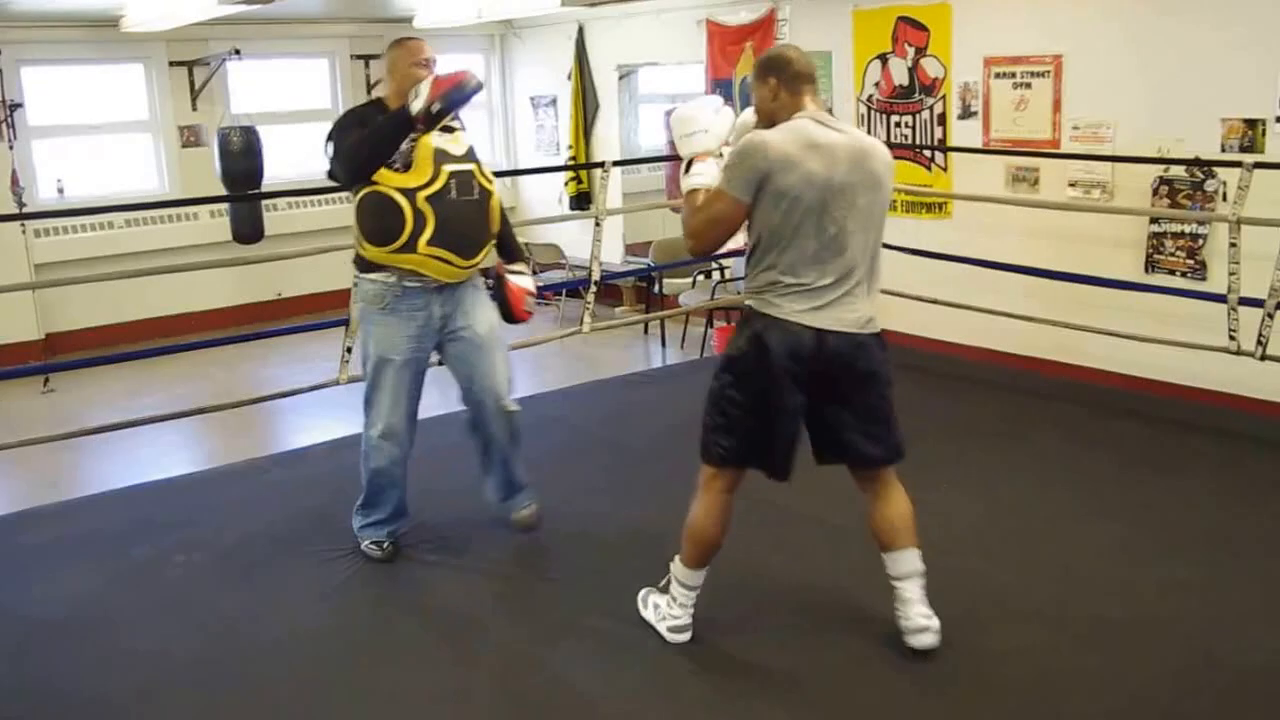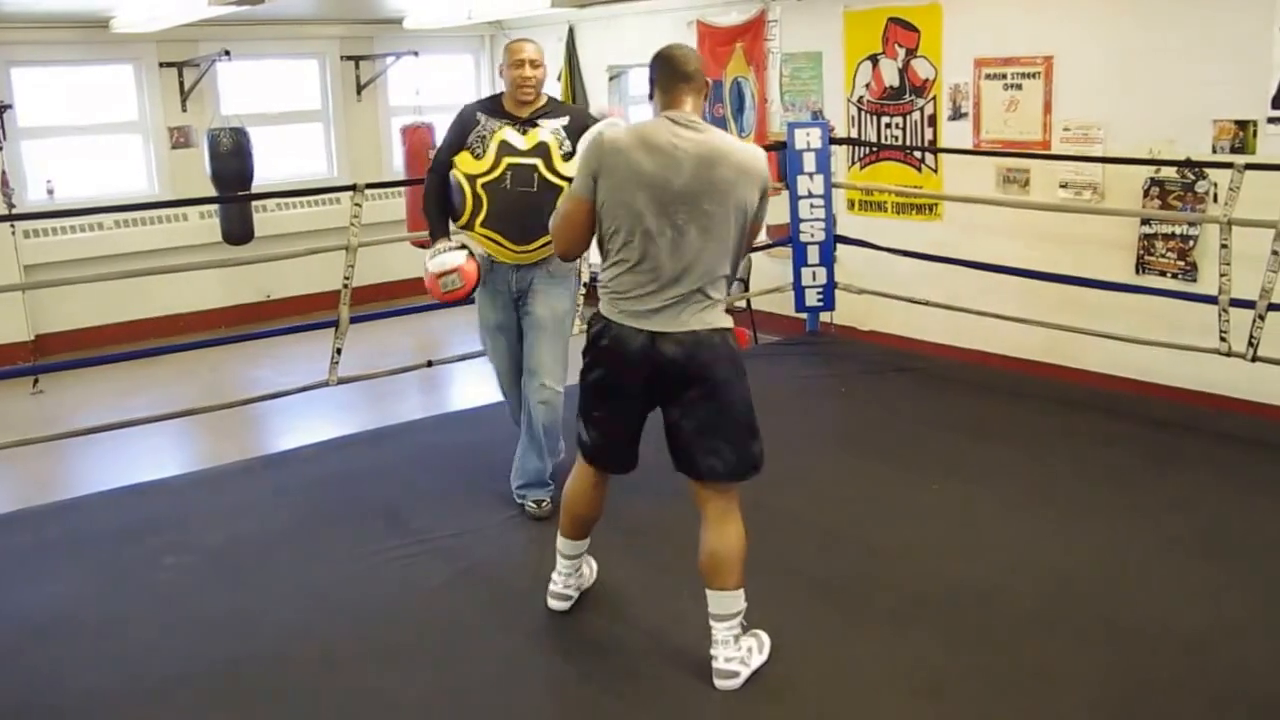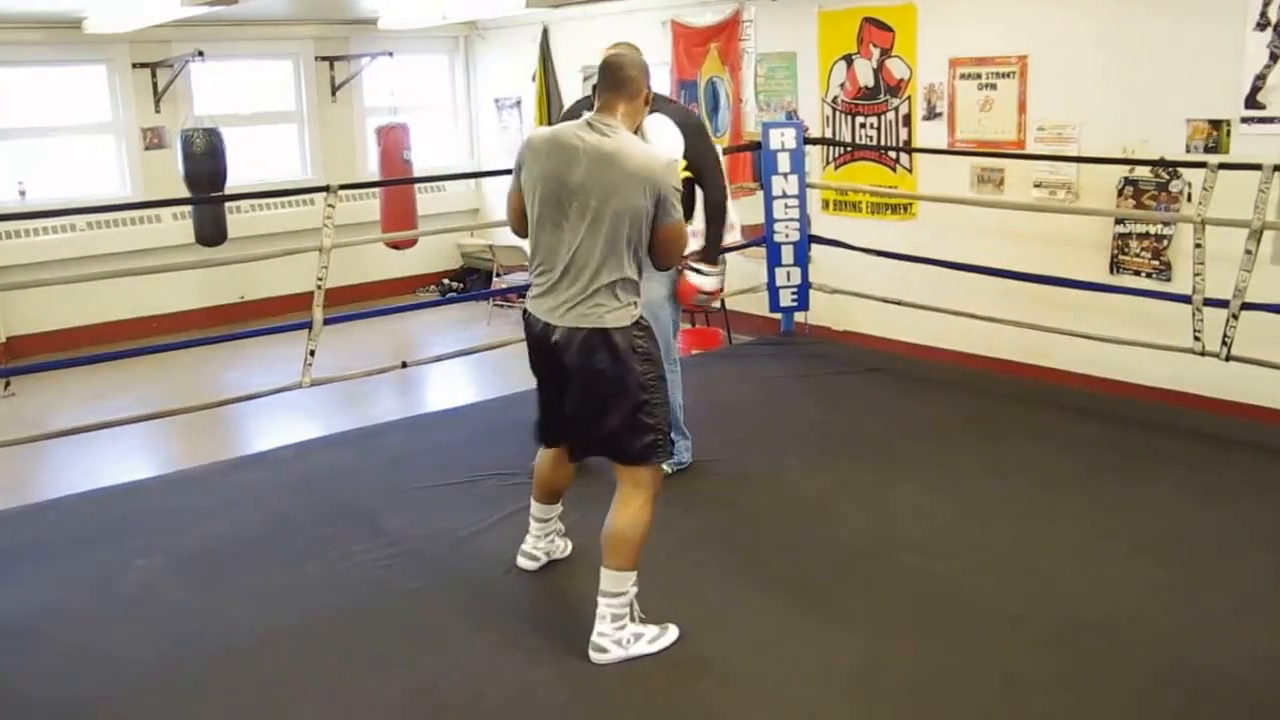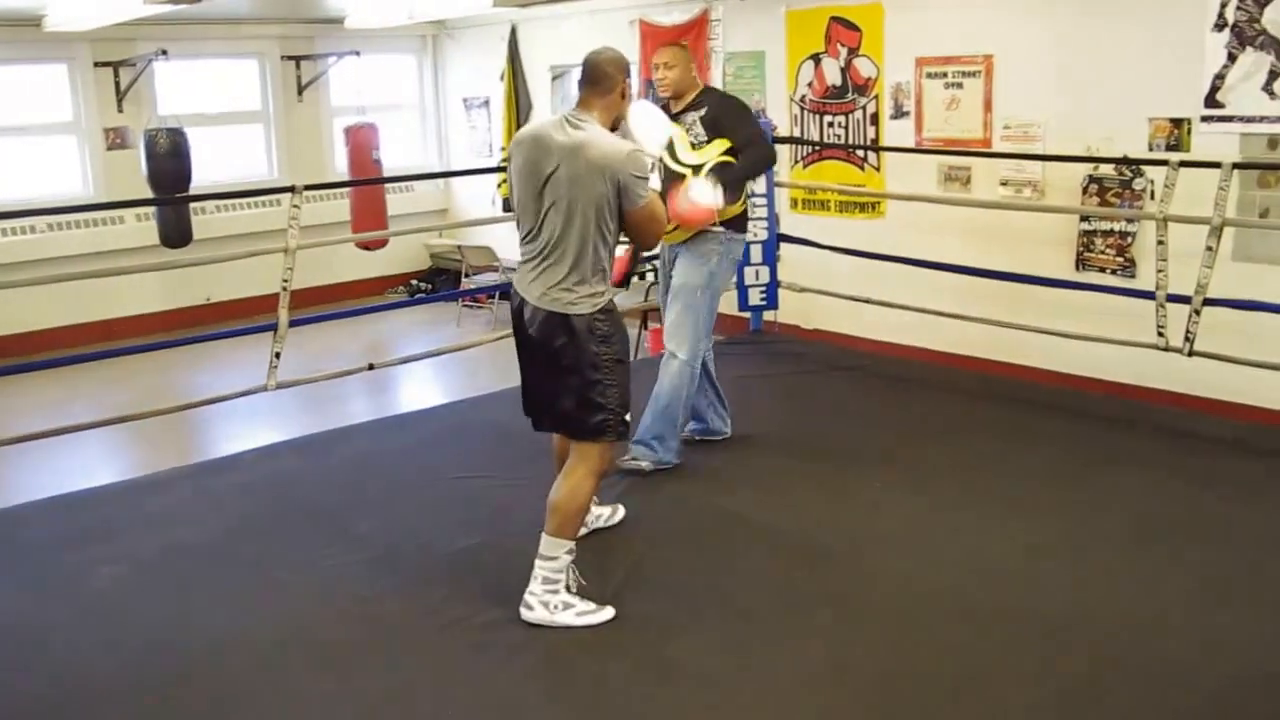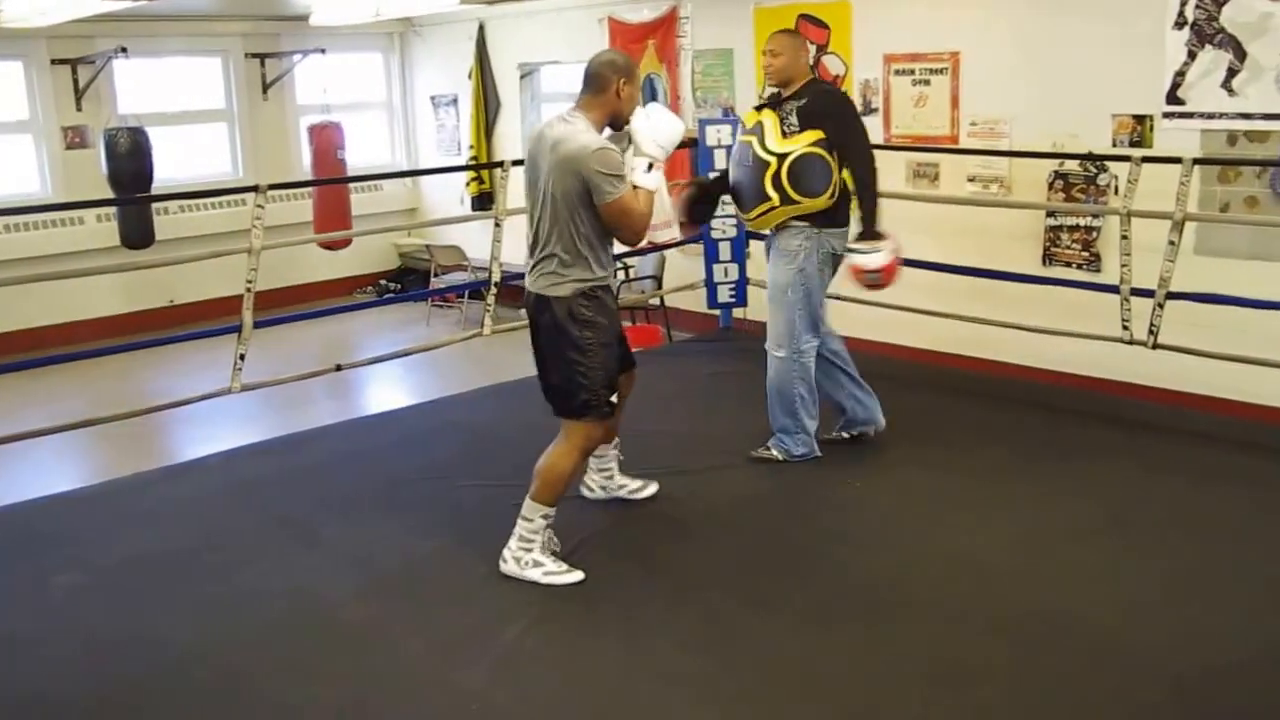
dt=1s
person 1, frame 1
left shoulder: (760, 150)
right shoulder: (875, 152)
left elbow: (700, 236)
left wrist: (698, 162)
left hip: (775, 335)
right hip: (855, 340)
left knee: (717, 478)
right knee: (880, 474)
left ankle: (675, 607)
right ankle: (915, 611)
person 1, frame 2
left shoulder: (608, 147)
right shoulder: (749, 162)
left elbow: (567, 246)
left hip: (620, 336)
right hip: (702, 342)
left knee: (593, 463)
right knee: (718, 497)
left ankle: (567, 576)
right ankle: (729, 647)
person 1, frame 3
left shoulder: (537, 144)
right shoulder: (655, 168)
left elbow: (518, 224)
right elbow: (666, 258)
left hip: (542, 320)
right hip: (607, 333)
left knee: (559, 437)
right knee: (639, 477)
left ankle: (539, 541)
right ankle: (613, 628)
person 1, frame 4
left shoulder: (527, 139)
right shoulder: (622, 156)
right elbow: (649, 238)
right wrist: (647, 170)
left hip: (529, 299)
right hip: (579, 315)
left knee: (571, 423)
right knee: (593, 450)
left ankle: (578, 512)
right ankle: (546, 591)
person 1, frame 5
left shoulder: (547, 132)
right shoulder: (596, 152)
right elbow: (633, 231)
left wrist: (634, 162)
right wrist: (649, 163)
left hip: (556, 287)
right hip: (573, 298)
left knee: (618, 383)
right knee: (581, 428)
left ankle: (604, 476)
right ankle: (523, 548)
person 2, frame 1
left shoulder: (450, 126)
right shoulder: (365, 127)
left elbow: (484, 197)
right elbow: (347, 162)
left wrist: (513, 258)
right wrist: (411, 108)
left hip: (464, 290)
right hip: (395, 297)
left knee: (494, 398)
right knee: (389, 422)
left ankle: (514, 493)
right ankle: (378, 521)
person 2, frame 2
left shoulder: (574, 121)
right shoulder: (473, 119)
right elbow: (438, 178)
right wrist: (440, 238)
left hip: (551, 269)
right hip: (494, 268)
left knee: (545, 380)
right knee: (510, 374)
left ankle: (534, 483)
right ankle: (545, 451)
person 2, frame 3
left shoulder: (677, 120)
right shoulder: (583, 113)
left elbow: (714, 186)
left wrist: (709, 256)
left knee: (658, 356)
left ankle: (675, 449)
person 2, frame 4
left shoulder: (719, 108)
left elbow: (763, 154)
left wrist: (723, 184)
left hip: (713, 241)
right hip: (677, 242)
left knee: (681, 344)
right knee: (691, 338)
left ankle: (654, 447)
right ankle: (710, 421)
person 2, frame 5
left shoulder: (824, 101)
right shoulder: (772, 107)
left elbow: (860, 161)
right elbow: (748, 168)
left wrist: (870, 228)
right wrist: (711, 189)
left hip: (812, 233)
right hip: (788, 233)
left knee: (788, 340)
right knee: (811, 332)
left ankle: (794, 441)
right ankle: (863, 414)
